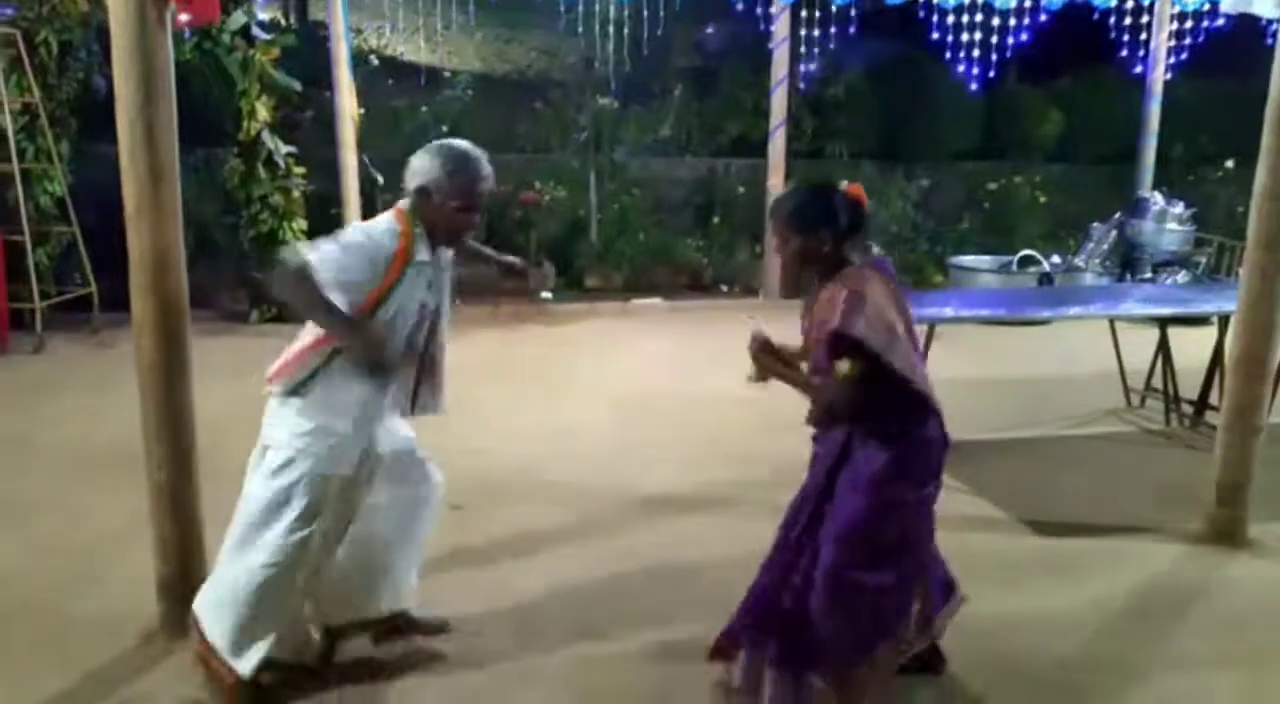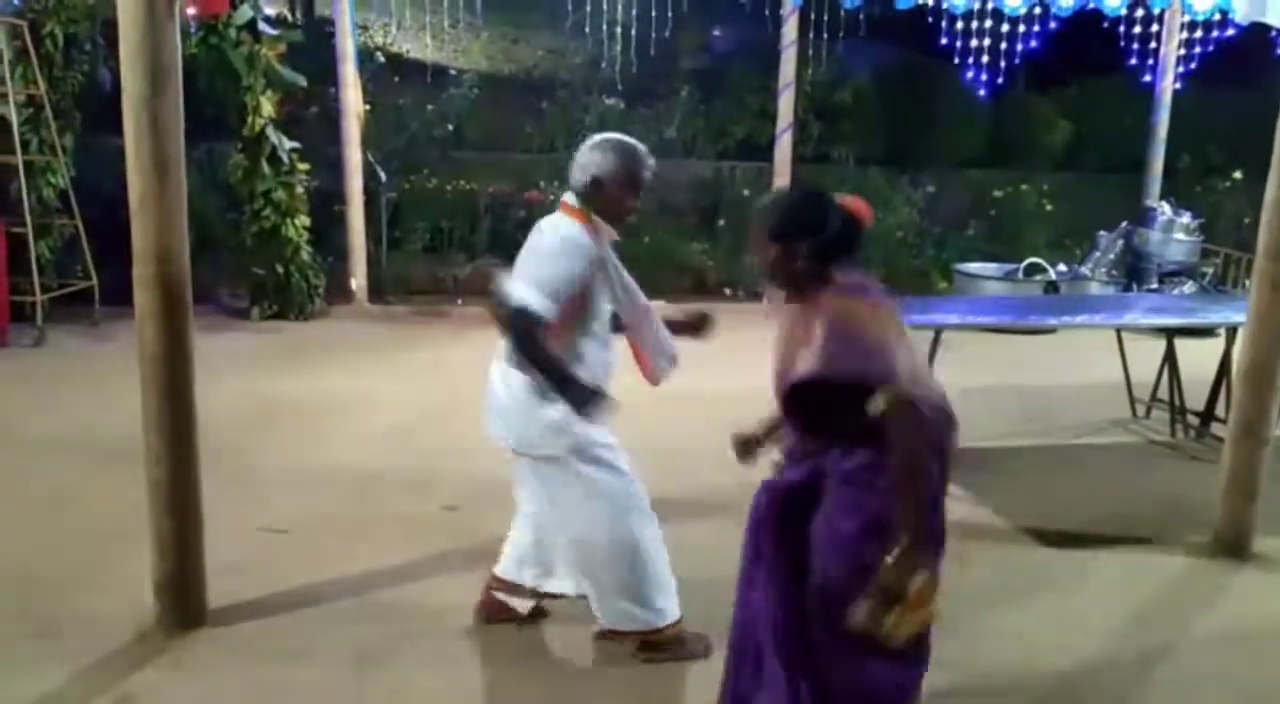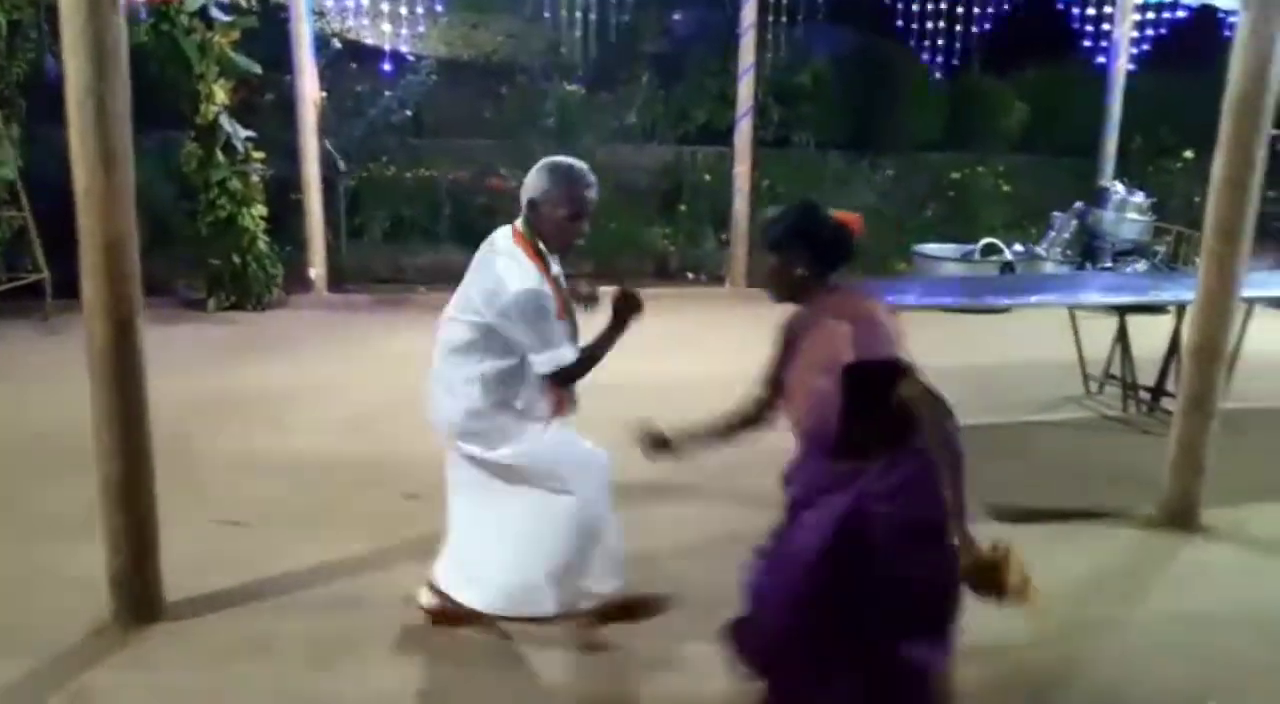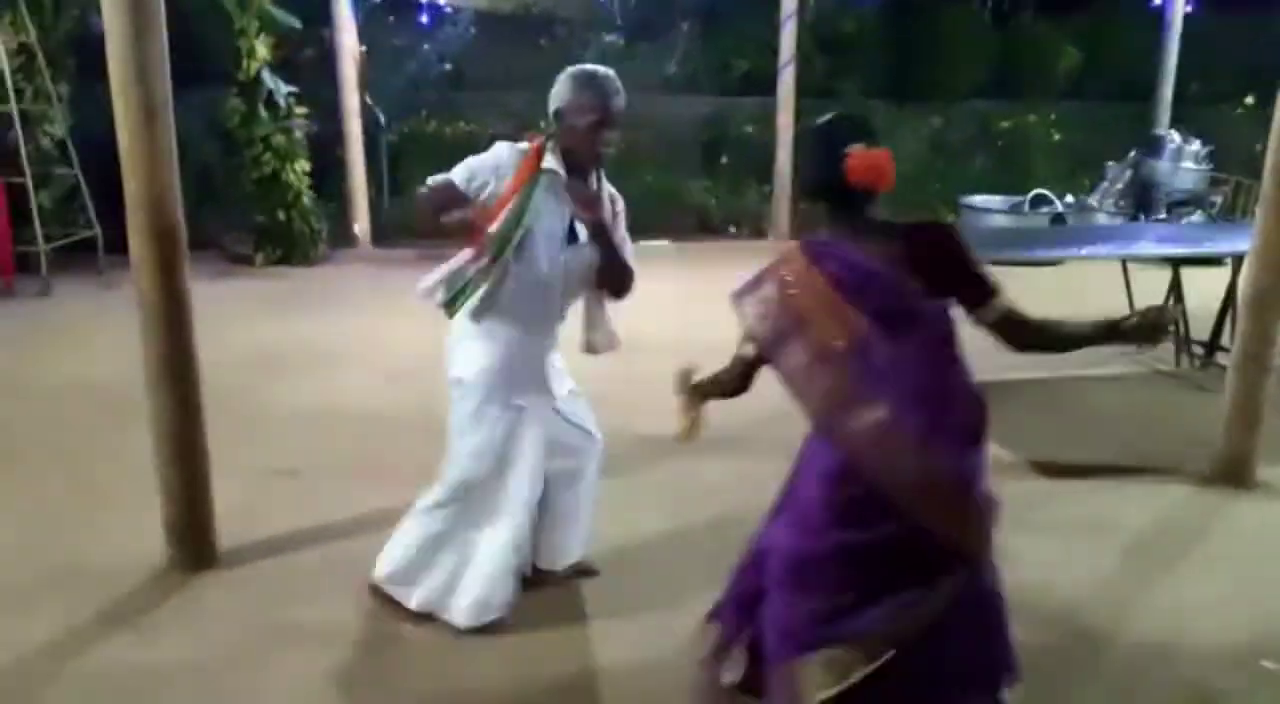
dt=1s
person 1, frame 1
left shoulder: (433, 245)
right shoulder: (376, 245)
right elbow: (291, 280)
left wrist: (502, 261)
right wrist: (349, 333)
left hip: (371, 414)
right hip: (317, 415)
left knee: (413, 489)
right knee: (281, 540)
left ankle: (374, 609)
right ankle: (225, 648)
person 1, frame 2
left shoulder: (565, 229)
right shoulder: (570, 241)
left elbow: (599, 318)
right elbow: (511, 313)
left wrist: (672, 326)
right wrist: (568, 386)
left hip: (529, 398)
right hip: (544, 403)
left knee: (551, 499)
right knee: (612, 504)
left ankle: (507, 594)
right ankle: (651, 627)
person 1, frame 3
left shoulder: (508, 241)
right shoulder: (524, 287)
right elbow: (563, 372)
right wrist: (619, 323)
left hip: (478, 400)
right hip: (480, 411)
left knee: (492, 504)
right knee: (585, 475)
left ankle: (450, 597)
right ankle: (591, 598)
person 1, frame 4
left shoulder: (606, 200)
right shoulder: (509, 164)
left elbow: (617, 286)
right elbow: (435, 198)
left wrist: (600, 229)
right wrist: (444, 208)
left hip: (537, 350)
right hip: (487, 343)
left knee: (574, 443)
right knee: (478, 473)
left ankle: (550, 557)
right ankle: (410, 581)
person 2, frame 1
left shoulder: (854, 294)
right shoulder: (840, 281)
left elbow: (841, 399)
left wrist: (778, 368)
right wrist: (802, 356)
left hip: (888, 444)
right hip: (869, 438)
left knee: (846, 560)
right knee: (891, 548)
right ankle: (913, 647)
person 2, frame 2
left shoulder: (842, 319)
right shoulder: (823, 301)
left elbow: (916, 422)
left wrist: (909, 549)
right wrist: (768, 432)
left hip: (871, 483)
right hip: (829, 473)
left knee: (855, 620)
right knee: (788, 595)
person 2, frame 3
left shoulder: (855, 323)
right shoulder: (803, 326)
left elbow: (932, 414)
right elbow: (762, 407)
left wrist: (958, 531)
right wrist: (680, 441)
left hip: (890, 499)
right hip: (833, 493)
left knee: (892, 642)
right knee: (780, 608)
person 2, frame 4
left shoulder: (793, 277)
right shoulder: (930, 245)
left elbow: (738, 377)
right elbow: (1016, 331)
left wrist: (696, 389)
right wrist: (1123, 329)
left hip: (858, 465)
right hip: (942, 454)
left knee: (799, 586)
right knee: (946, 574)
